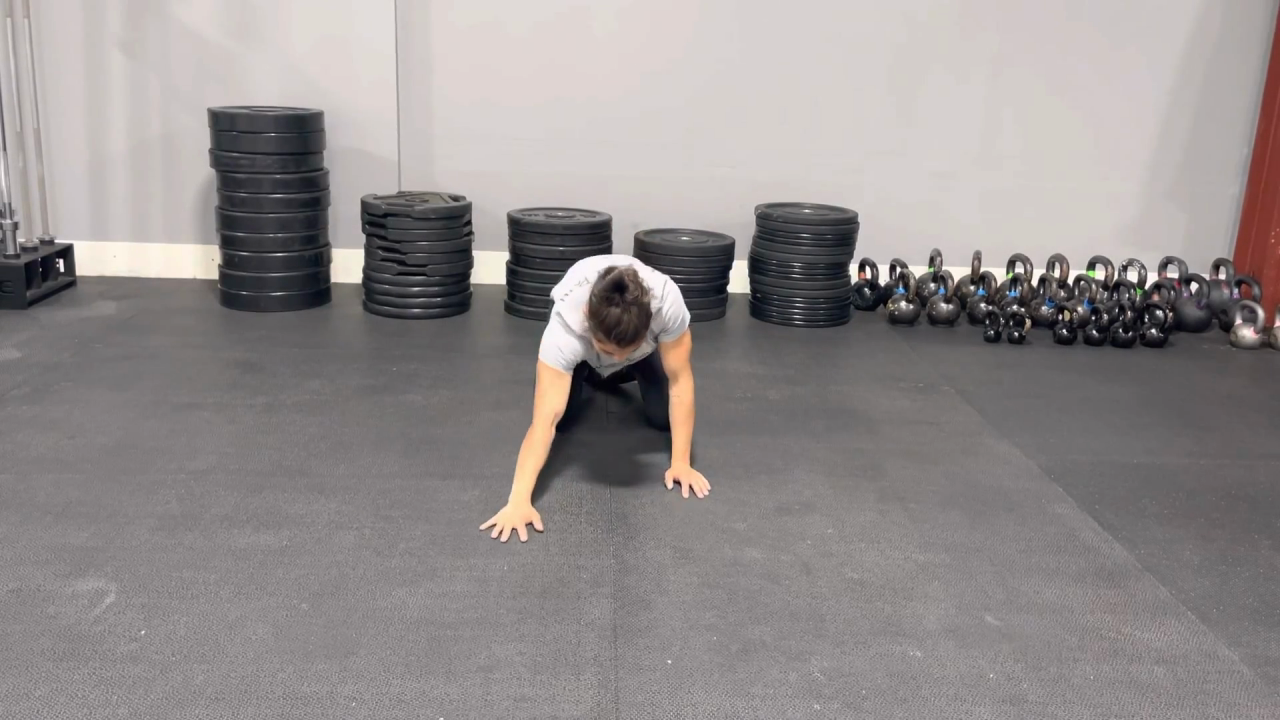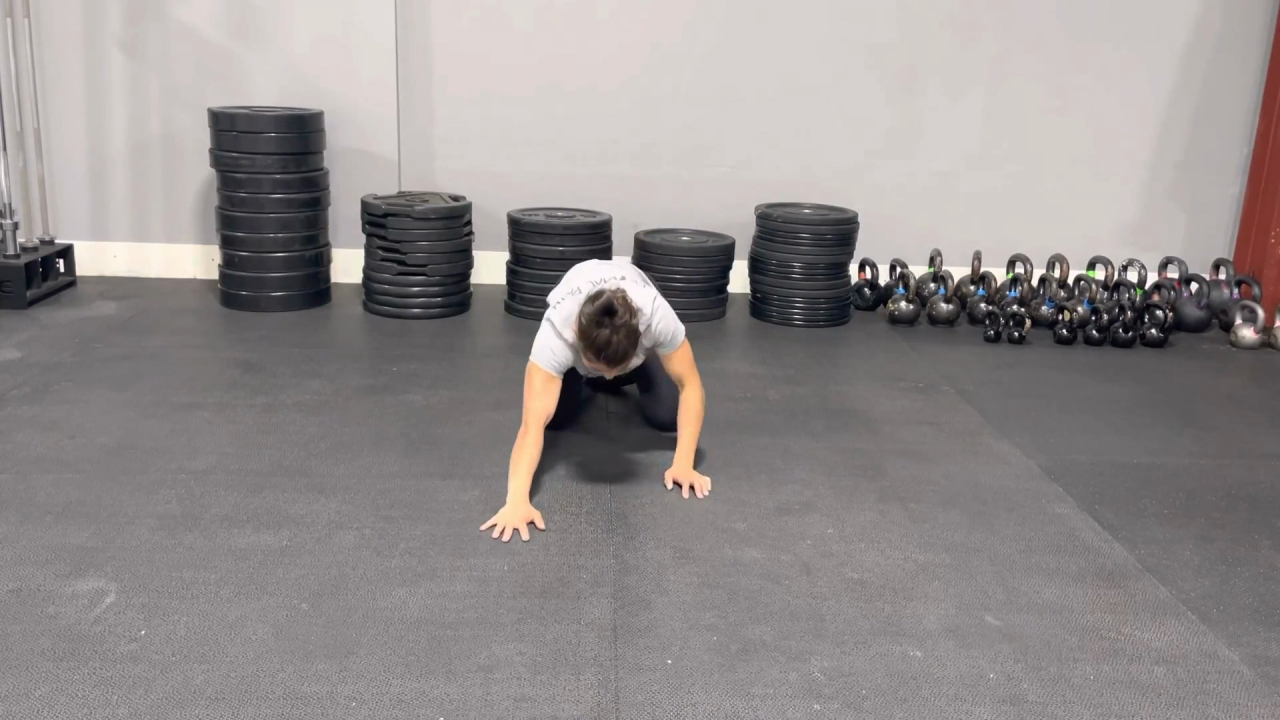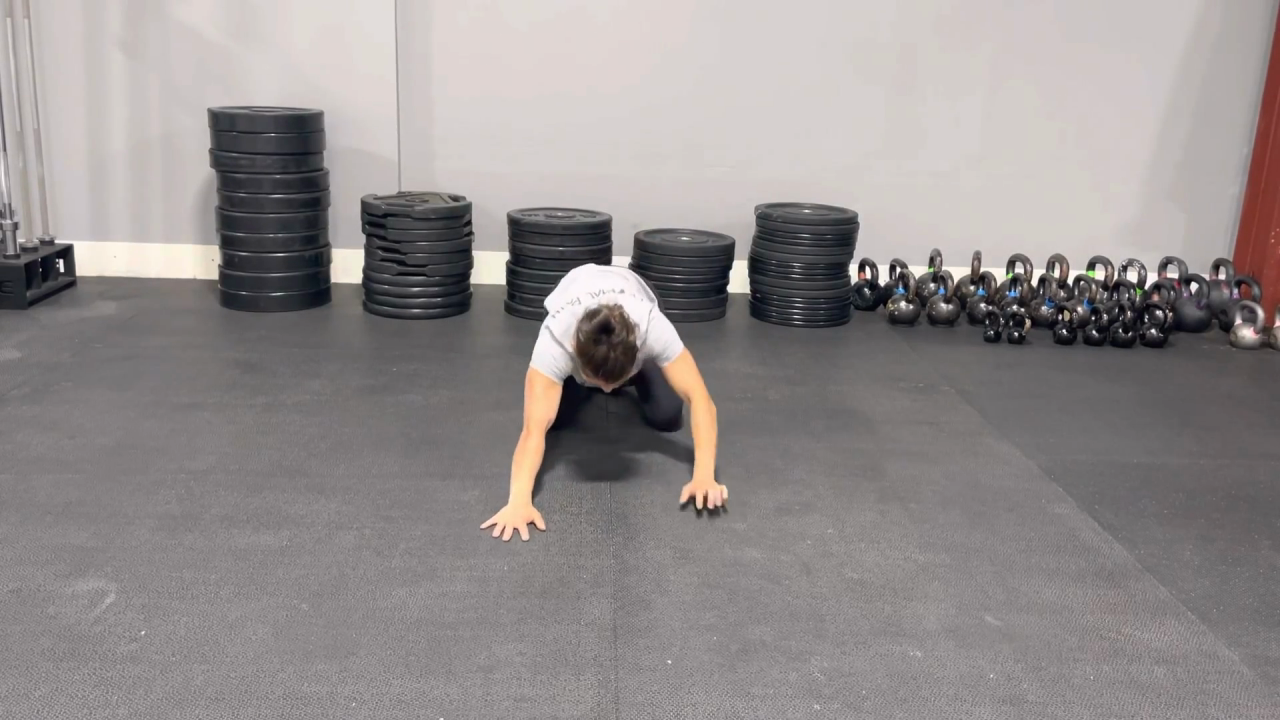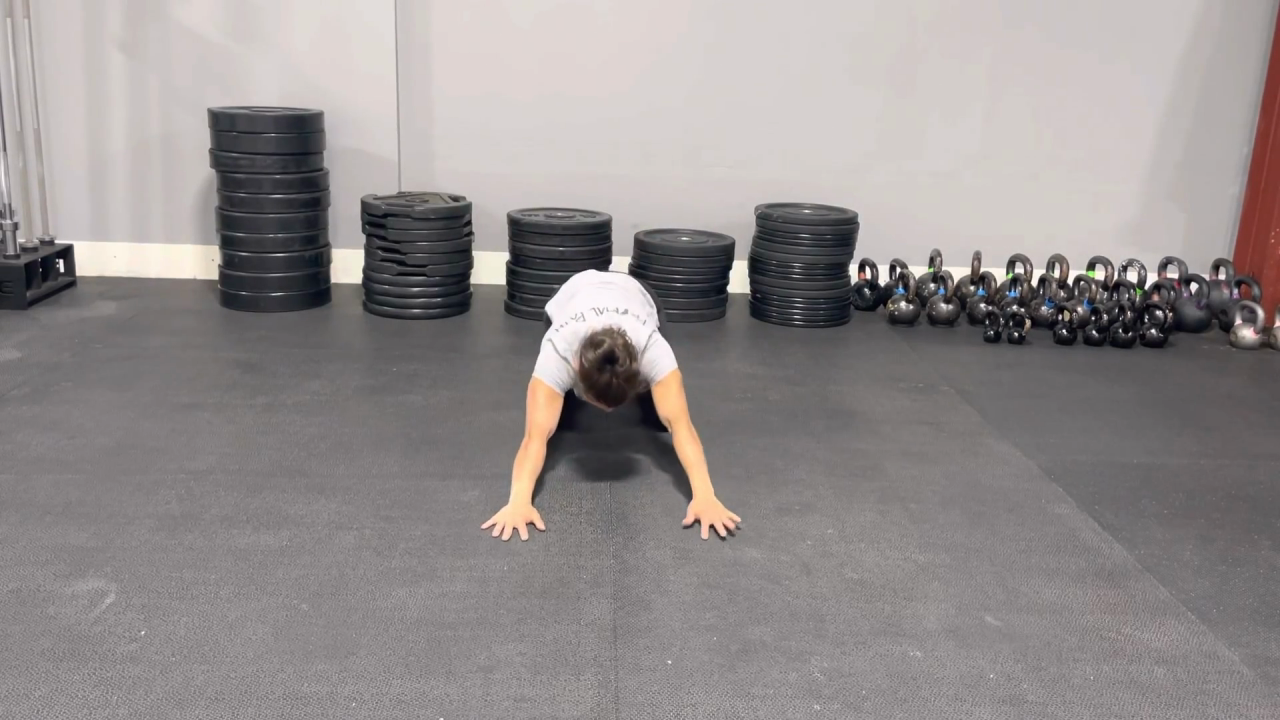
dt=0.2s
person 1, frame 1
left shoulder: (667, 300)
right shoulder: (566, 324)
left elbow: (679, 380)
right elbow: (545, 421)
left wrist: (681, 463)
right wrist: (518, 502)
left knee: (663, 417)
right knee: (562, 414)
left ankle: (634, 370)
right ankle: (584, 371)
person 1, frame 2
left shoulder: (656, 315)
right shoulder: (557, 330)
left elbow: (690, 386)
right elbow: (533, 424)
left wrist: (683, 463)
right wrist: (516, 501)
right hip: (572, 304)
left knee: (665, 416)
right knee: (556, 416)
left ankle: (632, 375)
right ankle: (584, 376)
person 1, frame 3
left shoulder: (652, 327)
right shoulder: (556, 339)
left elbow: (699, 400)
right elbow: (534, 429)
left wrist: (704, 476)
right wrist: (518, 501)
left knee: (666, 417)
right knee: (557, 417)
left ankle: (636, 378)
right ankle: (577, 380)
person 1, frame 4
left shoulder: (650, 346)
right shoulder: (558, 351)
left elbow: (680, 425)
right elbow: (536, 436)
left wrist: (705, 496)
right wrist: (519, 502)
left knee: (663, 415)
right knee: (554, 413)
right ankle: (568, 385)
